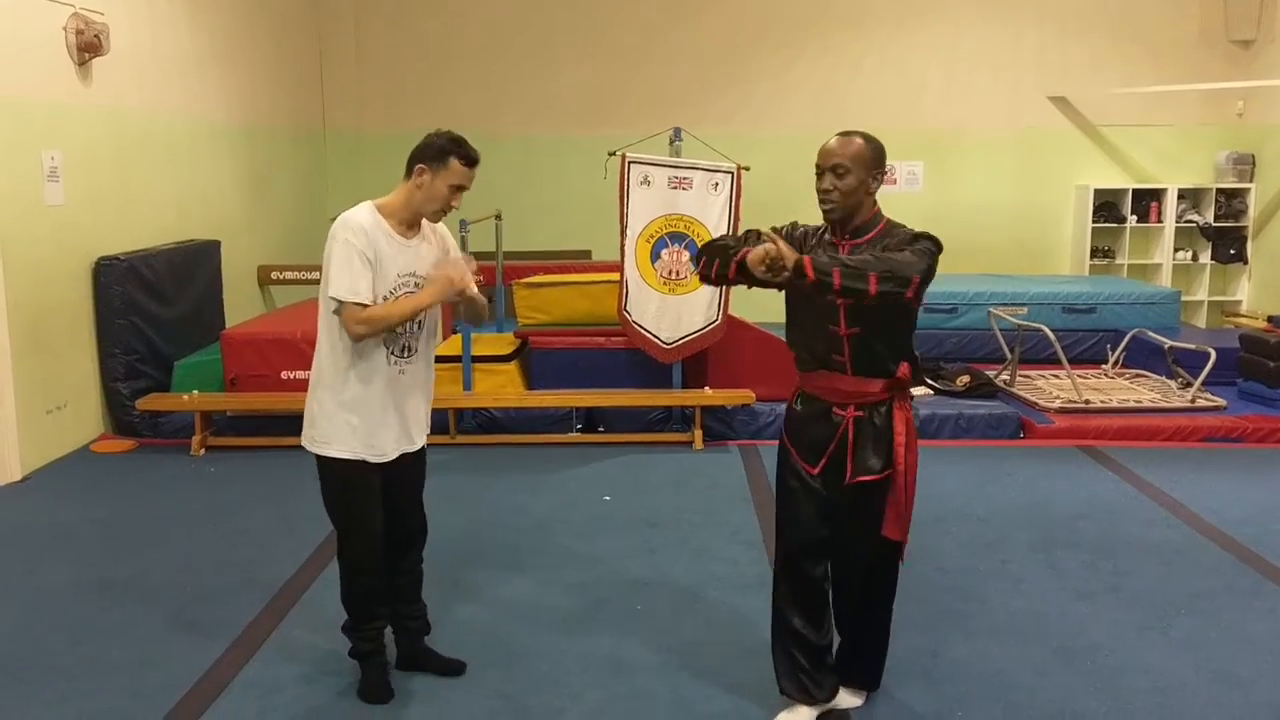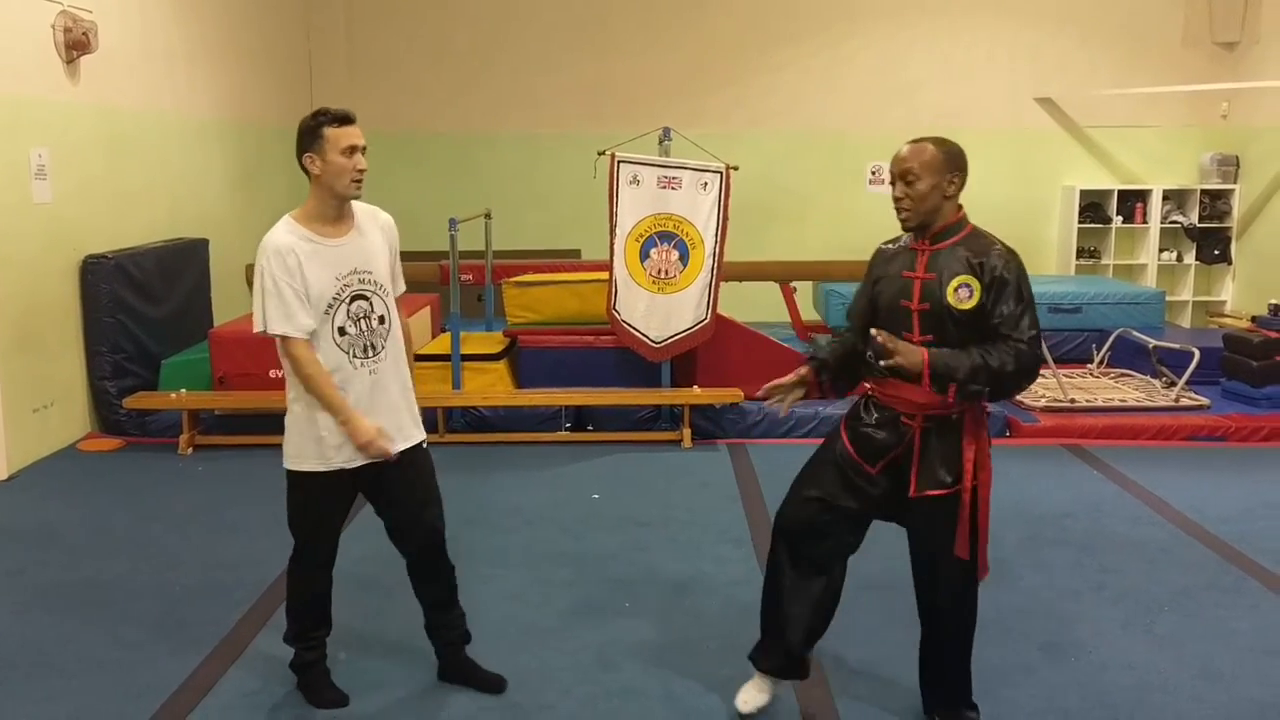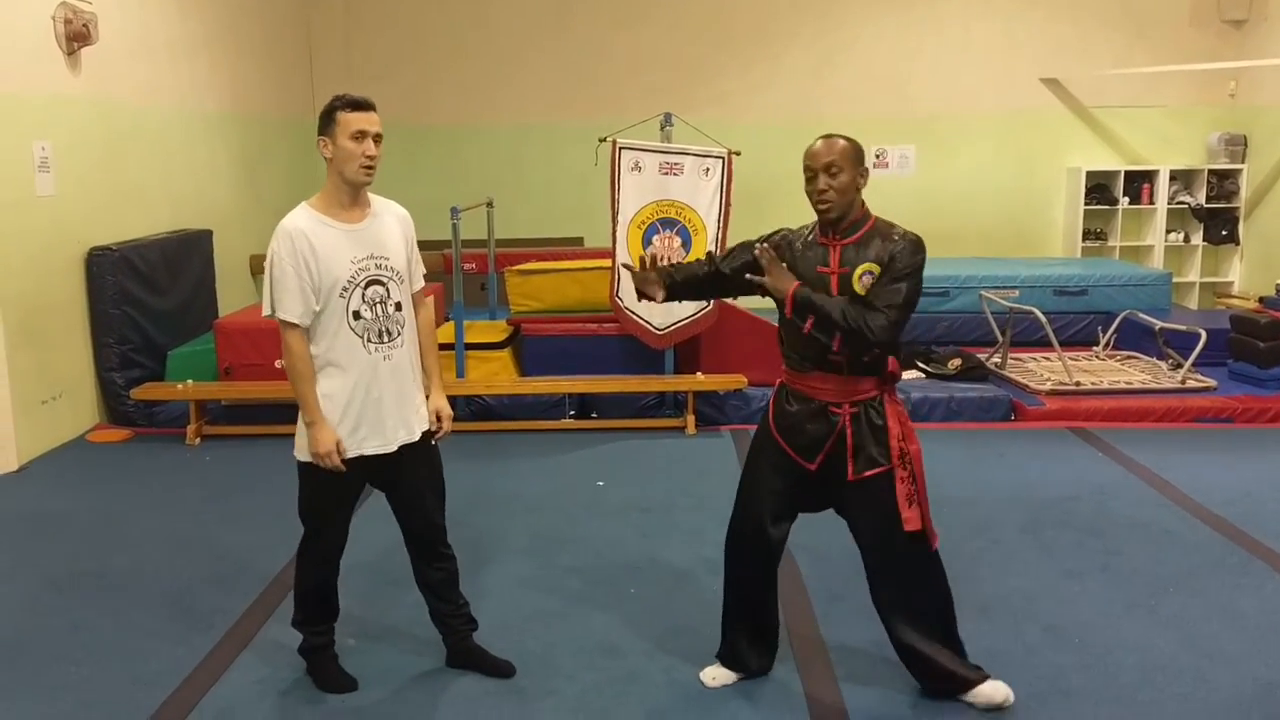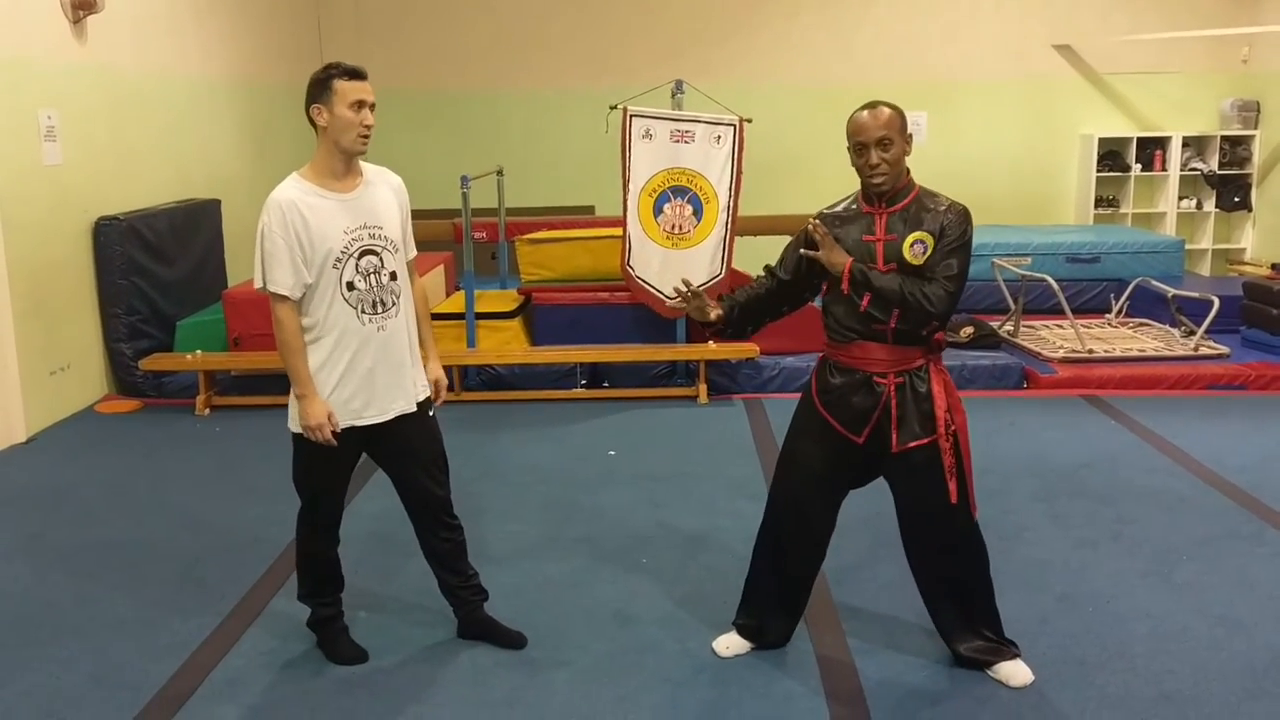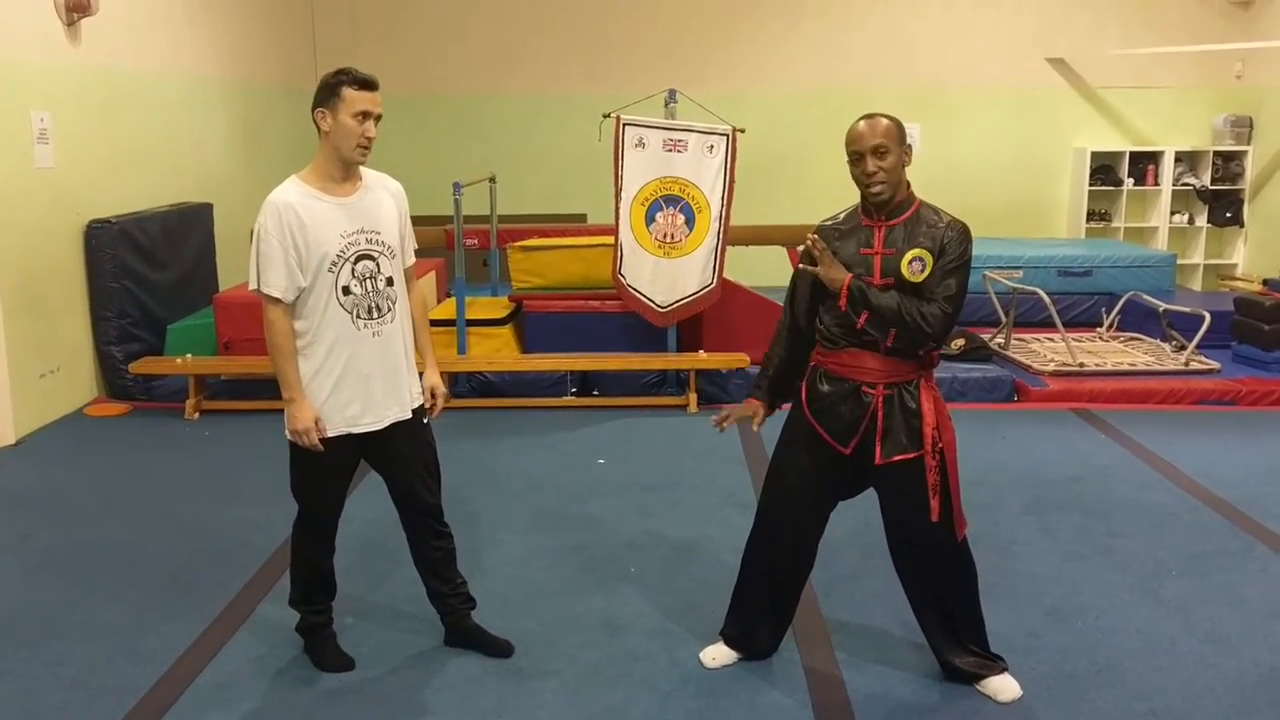
dt=1s
person 1, frame 1
left shoulder: (438, 237)
right shoulder: (355, 229)
left elbow: (478, 316)
right elbow: (359, 321)
left wrist: (466, 292)
right wrist: (433, 292)
left hip: (405, 425)
right hip: (348, 426)
left knee: (407, 537)
right knee: (362, 544)
left ankle: (411, 641)
right ankle: (369, 653)
person 1, frame 2
left shoulder: (381, 226)
right shoulder: (282, 248)
right elbow: (295, 349)
left wrist: (404, 391)
right wrist: (351, 422)
left hip: (399, 426)
right hip: (323, 443)
left knee: (427, 540)
right knee: (314, 557)
left ankle: (453, 654)
right ankle: (309, 663)
person 1, frame 3
left shoulder: (397, 219)
right shoulder: (297, 233)
right elbow: (293, 337)
left wrist: (435, 388)
right wrist: (315, 423)
left hip: (407, 421)
right hip: (339, 430)
left knee: (430, 536)
right knee: (323, 545)
left ankle: (459, 639)
right ankle: (318, 649)
person 1, frame 4
left shoulder: (390, 187)
right shoulder: (289, 204)
right elbow: (283, 308)
left wrist: (430, 356)
right wrist: (307, 395)
left hip: (401, 392)
right hip: (332, 403)
left knee: (435, 506)
right knee: (321, 519)
left ankle: (470, 610)
right ankle: (327, 620)
person 1, frame 5
left shoulder: (390, 194)
right shoulder: (287, 207)
right elbow: (276, 311)
left wrist: (429, 364)
right wrist: (295, 399)
left hip: (398, 399)
right hip: (327, 409)
left knee: (426, 514)
right knee: (317, 524)
left ankle: (457, 618)
right ankle: (316, 626)
person 2, frame 1
left shoulder: (910, 246)
right shoulder: (800, 239)
left elbow: (895, 277)
right elbow: (708, 261)
left wrist: (804, 267)
right wrist: (749, 257)
left hip: (876, 427)
right hip: (810, 419)
left knee: (866, 559)
right knee: (798, 555)
person 2, frame 2
left shoulder: (993, 262)
right shoulder: (889, 257)
left elbow: (1021, 358)
left wrist: (931, 363)
right wrist: (813, 374)
left hip: (947, 440)
right hip: (874, 425)
left knee: (948, 580)
right knee: (803, 524)
right ankle: (775, 663)
person 2, frame 3
left shoulder: (900, 248)
right shoulder: (787, 245)
left elbow: (874, 332)
right elbow: (720, 272)
left wrist: (794, 295)
right wrist: (666, 282)
left hip: (868, 421)
right hip: (796, 416)
left knee: (902, 549)
right knee: (751, 536)
left ankle: (952, 672)
right ankle: (744, 655)
person 2, frame 4
left shoulder: (947, 219)
right shoulder: (831, 222)
left elbow: (934, 304)
right elbow: (779, 287)
left wrist: (852, 271)
right wrist: (722, 313)
left hip: (914, 395)
right hip: (839, 389)
left knee: (944, 525)
right knee: (792, 510)
left ankle: (983, 644)
right ankle: (760, 625)
person 2, frame 5
left shoulder: (946, 235)
right shoulder: (830, 234)
left elbow: (932, 325)
right elbow: (797, 324)
left wrist: (849, 287)
right wrist: (765, 394)
left hip: (904, 409)
right hip: (827, 402)
left knee: (931, 541)
right knee: (781, 524)
left ankle: (972, 658)
right ankle: (747, 636)
